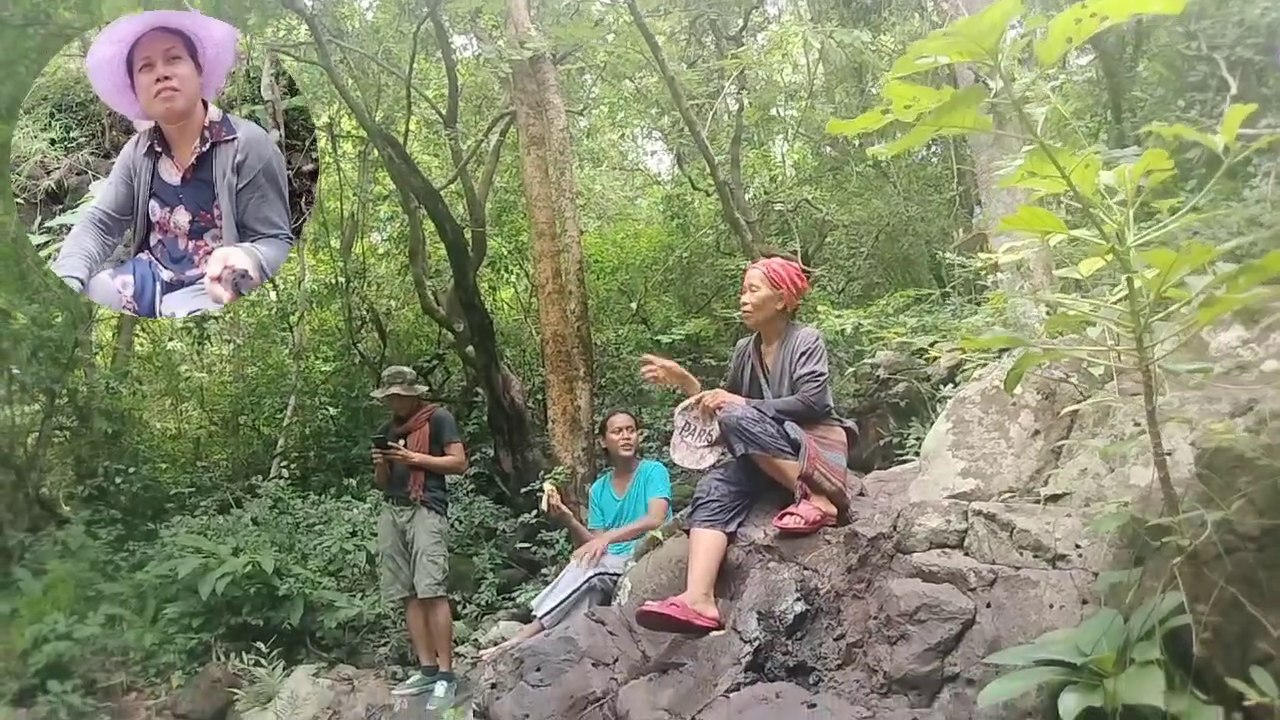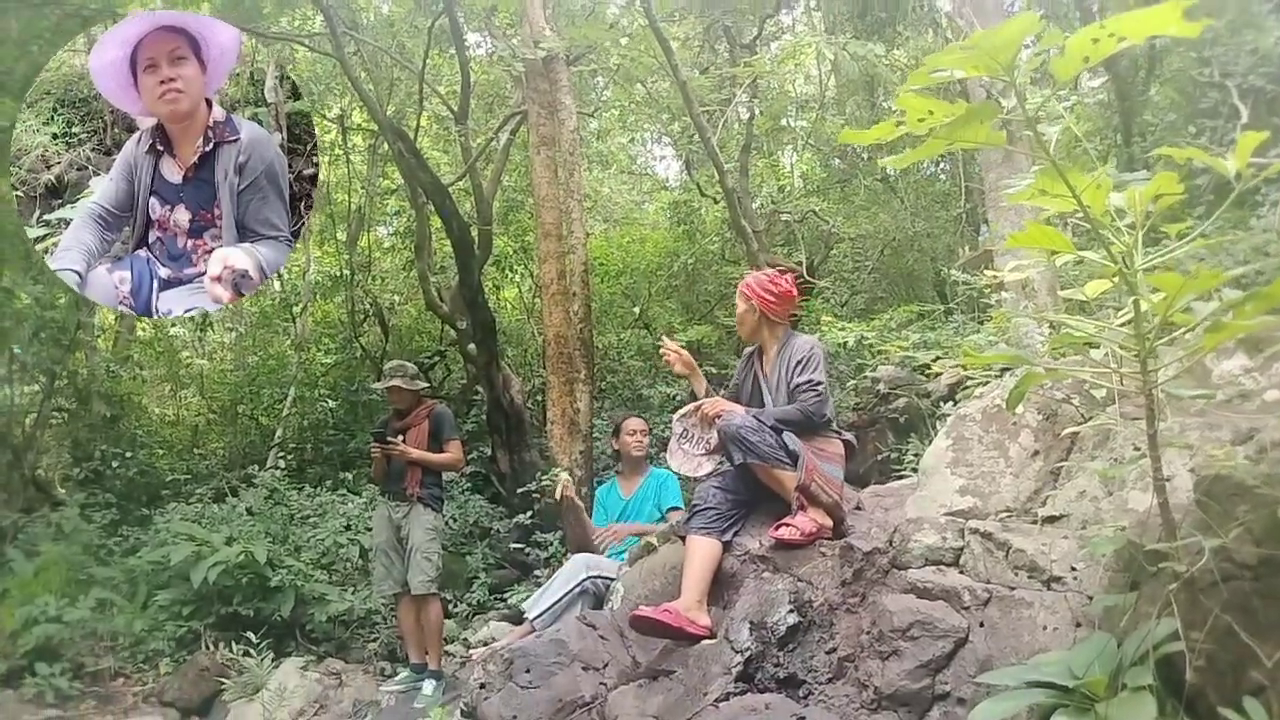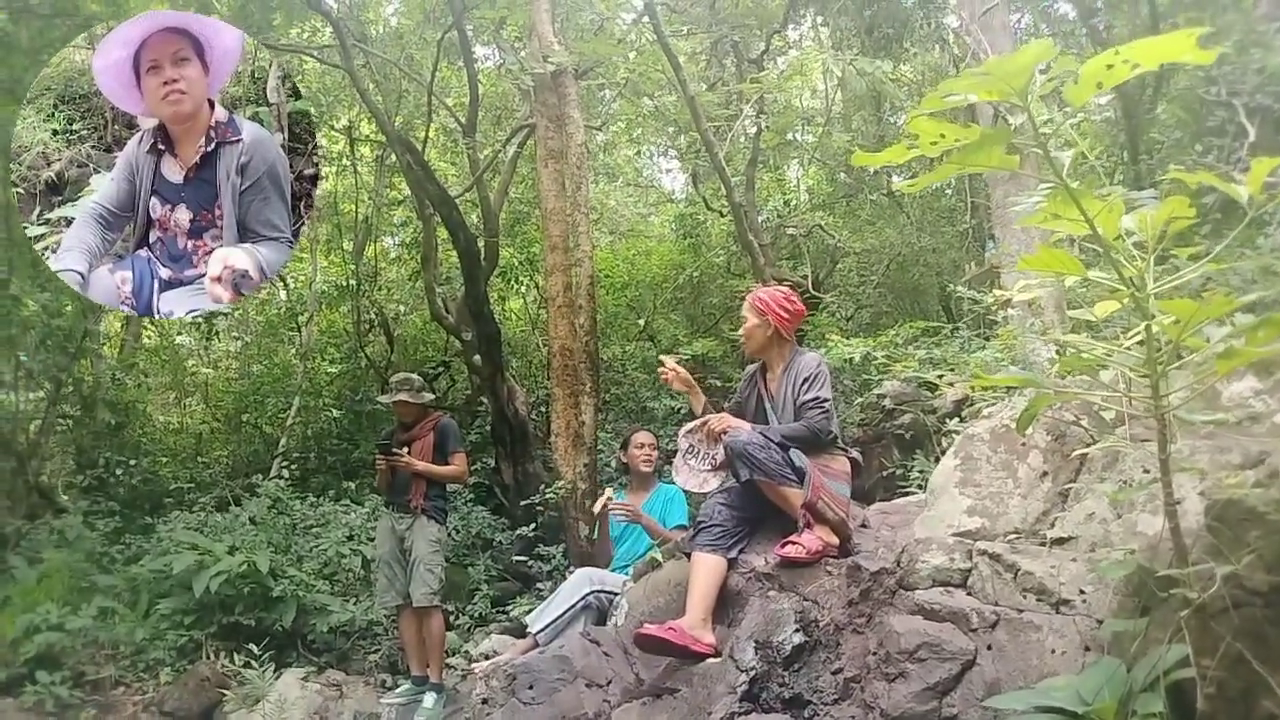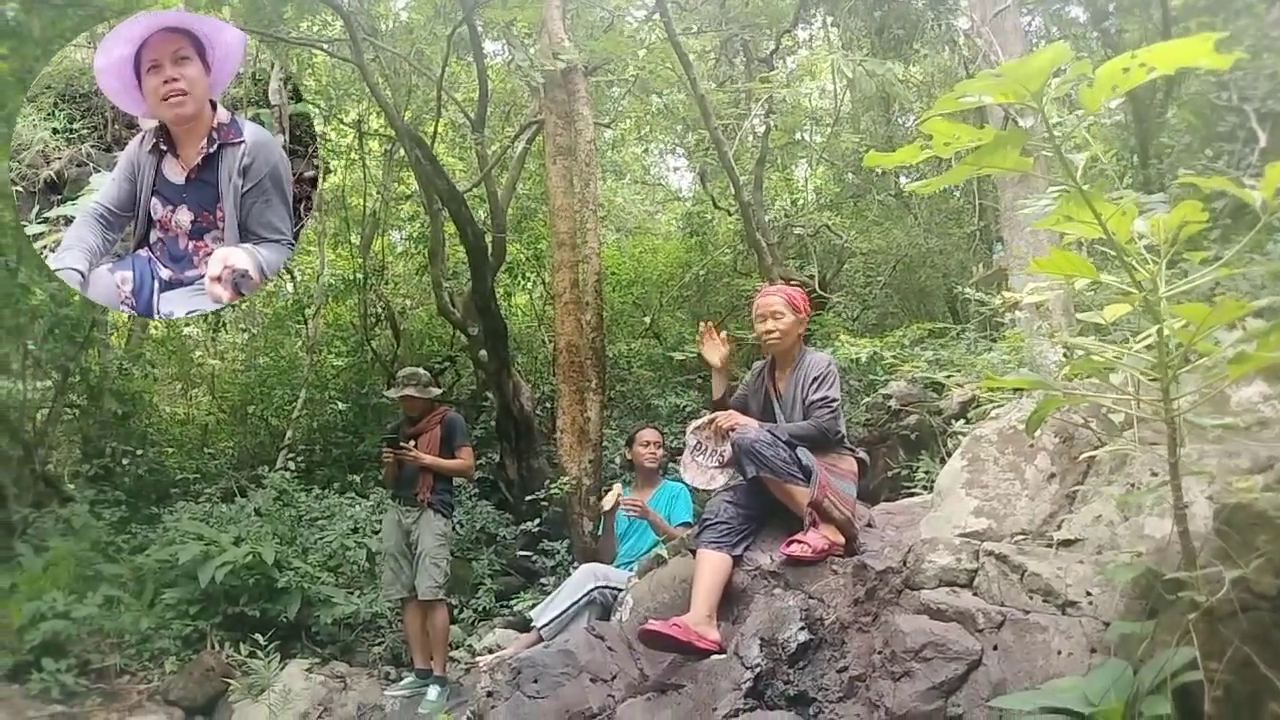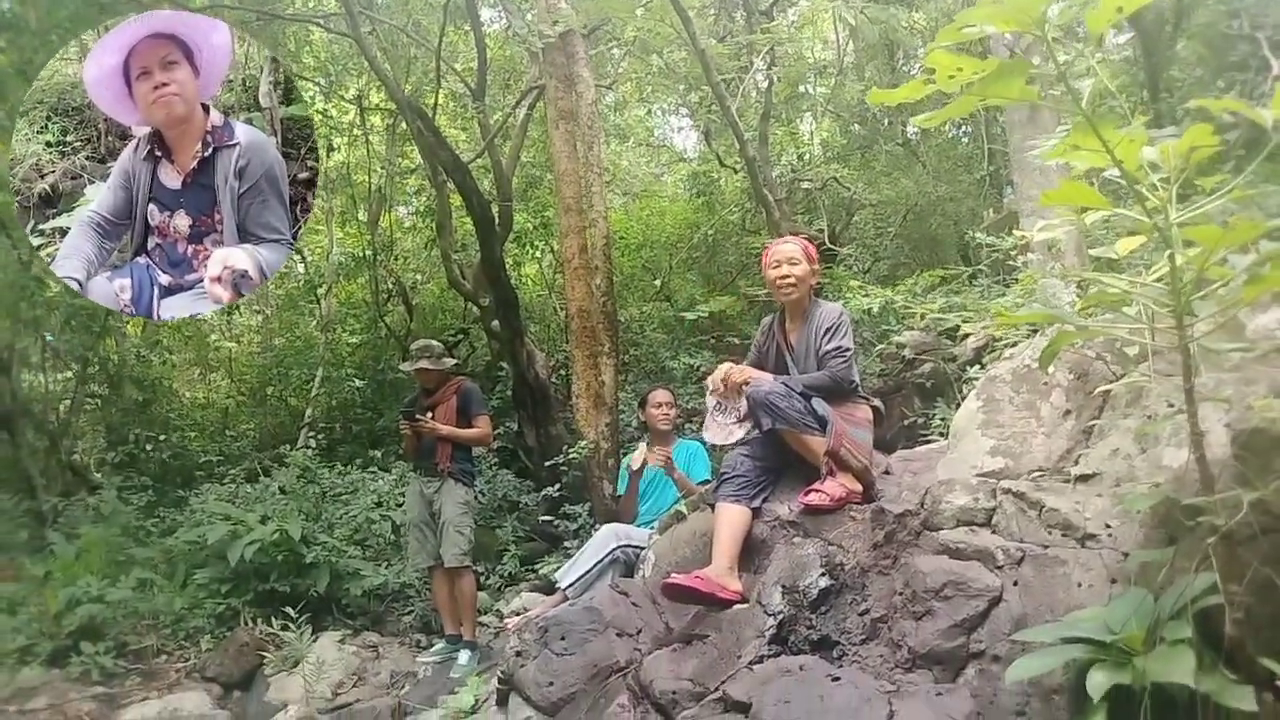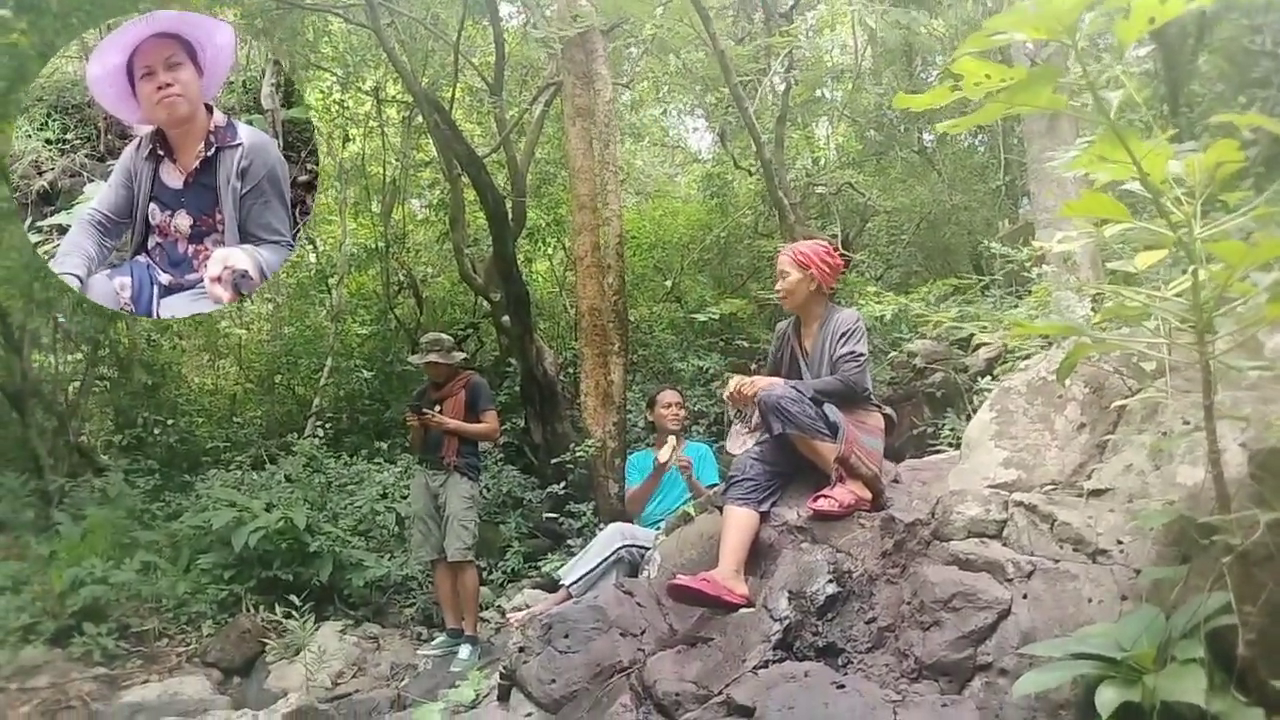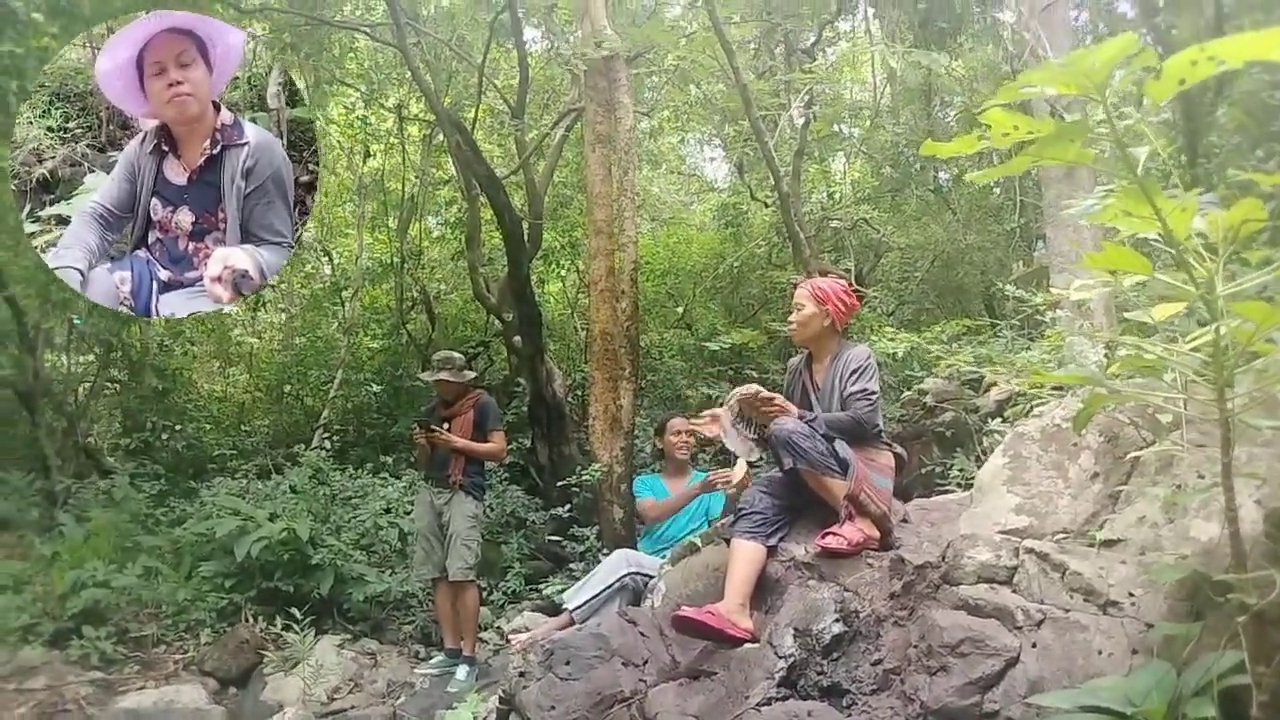
dt=0.7s
person 1, frame 1
left shoulder: (806, 340)
right shoulder: (745, 350)
left elbow: (812, 402)
right elbow: (725, 405)
left wrist: (742, 404)
right wrist: (685, 382)
left hip: (814, 446)
right hip: (766, 457)
left knee: (739, 418)
right knee: (714, 487)
left ankle: (817, 499)
right ankle: (699, 600)
person 1, frame 2
left shoulder: (805, 348)
right shoulder: (749, 359)
left elbow: (811, 412)
right elbow: (722, 410)
left wrist: (742, 412)
right wrist: (693, 374)
left hip: (813, 457)
right hip: (765, 466)
left knee: (737, 426)
right knee: (711, 495)
left ankle: (813, 511)
right ankle: (691, 607)
person 1, frame 3
left shoulder: (809, 365)
right shoulder: (752, 376)
left elbow: (818, 428)
right elbow: (724, 426)
left wrist: (749, 429)
right wrist: (693, 392)
left hip: (819, 474)
right hip: (769, 483)
left knee: (743, 443)
right knee: (717, 511)
left ankle: (819, 528)
right ankle: (696, 626)
person 1, frame 4
left shoulder: (819, 365)
right shoulder: (759, 373)
left elbow: (825, 428)
right elbow: (726, 418)
left wrist: (757, 427)
right wrist: (718, 371)
left hip: (824, 472)
right hip: (774, 480)
left knee: (749, 439)
right knee: (721, 510)
left ankle: (825, 527)
right ankle: (701, 622)
person 1, frame 5
left shoulder: (832, 315)
right shoulder: (769, 328)
left elbow: (840, 378)
right elbow: (750, 376)
left wrist: (769, 380)
right wrist: (731, 374)
left hip: (840, 422)
right hip: (792, 432)
left knee: (766, 393)
right knee: (739, 463)
left ankle: (843, 476)
right ankle: (723, 573)
person 1, frame 6
left shoulder: (846, 322)
right shoulder: (785, 332)
left elbow: (851, 383)
right elbow: (770, 384)
left wrist: (777, 386)
right wrist: (746, 386)
left hip: (852, 430)
right hip: (802, 437)
left knee: (777, 398)
right knee: (748, 467)
left ankle: (852, 482)
right ankle: (729, 576)
person 1, frame 7
left shoulder: (858, 358)
right shoulder: (797, 367)
left elbow: (862, 421)
right elbow: (777, 423)
left wrist: (798, 416)
left hip: (861, 466)
right hip: (812, 474)
left knee: (789, 432)
right knee: (758, 498)
left ankle: (861, 520)
right ankle: (735, 609)
person 2, frame 1
left shoulder: (438, 418)
right shoulder: (386, 430)
left elbow: (459, 462)
left wrist: (413, 457)
right wrist: (381, 465)
left hip: (425, 510)
right hip: (392, 512)
left knee: (431, 591)
right knee: (407, 593)
left ankle: (446, 675)
right ankle: (427, 670)
person 2, frame 2
left shoulder: (438, 415)
right shoulder: (385, 424)
left elbow: (457, 460)
left wrist: (411, 453)
right wrist: (378, 460)
left hip: (421, 506)
right hip: (387, 507)
left knee: (424, 588)
right knee: (400, 590)
left ankle: (435, 673)
right ankle: (416, 667)
person 2, frame 3
left shoulder: (443, 427)
right shoulder: (390, 436)
left elbow: (461, 473)
left wrist: (416, 465)
right wrist: (383, 471)
left hip: (425, 518)
right hip: (391, 518)
left knee: (427, 600)
right knee: (402, 601)
left ankle: (436, 686)
right ankle: (417, 679)
person 2, frame 4
left shoulder: (450, 421)
right shoulder: (397, 429)
left elbow: (468, 467)
left wrist: (424, 459)
right wrist: (390, 465)
left hip: (431, 511)
right hip: (397, 511)
left knee: (431, 593)
right knee: (406, 594)
left ankle: (440, 679)
right ankle: (421, 672)
person 2, frame 5
left shoulder: (466, 391)
right shoulder: (413, 402)
left elbow: (485, 435)
left wrist: (441, 430)
right wrist: (409, 437)
left hip: (453, 481)
right hip: (420, 483)
left knee: (457, 561)
right knee: (433, 563)
left ankle: (469, 644)
right ankle: (451, 638)
person 2, frame 6
left shoulder: (474, 386)
right shoulder: (421, 395)
left elbow: (492, 430)
left wrist: (449, 424)
right wrist: (416, 429)
left hip: (459, 475)
right hip: (425, 476)
left knee: (461, 555)
right knee: (437, 557)
left ankle: (471, 638)
right ankle: (452, 632)
person 2, frame 7
left shoulder: (483, 405)
right shoulder: (430, 411)
left elbow: (499, 451)
left wrist: (456, 442)
right wrist: (422, 445)
left hip: (463, 494)
right hip: (430, 493)
left knee: (462, 575)
right knee: (438, 575)
left ankle: (468, 659)
right ankle: (451, 651)
person 3, frame 1
left shoulder: (248, 144)
right shoulder: (138, 151)
left elbow: (277, 242)
right elbow: (100, 224)
left wrist: (247, 261)
right wrist: (65, 282)
left hip: (212, 291)
right hip: (149, 279)
person 3, frame 2
left shoulder: (250, 145)
right shoulder: (140, 148)
left elbow: (276, 244)
right elbow: (98, 219)
left wrist: (247, 261)
right wrist: (62, 276)
left hip: (210, 288)
right hip: (145, 276)
person 3, frame 3
left shoulder: (252, 146)
right shoulder: (141, 148)
left elbow: (277, 245)
right elbow: (99, 218)
left wrist: (248, 261)
right wrist: (64, 276)
left hip: (211, 289)
right hip: (147, 276)
person 3, frame 4
left shoulder: (255, 148)
right shoulder: (143, 149)
left elbow: (278, 248)
right elbow: (100, 219)
left wrist: (248, 261)
right wrist: (64, 275)
left hip: (213, 290)
right hip: (147, 276)
person 3, frame 5
left shoulder: (249, 149)
right shoulder: (138, 156)
left elbow: (277, 248)
right elbow: (97, 226)
left wrist: (247, 263)
right wrist: (63, 282)
left hip: (211, 294)
right hip: (147, 282)
person 3, frame 6
left shoulder: (252, 151)
right shoulder: (139, 154)
left elbow: (278, 249)
right elbow: (97, 225)
left wrist: (248, 263)
right wrist: (63, 279)
left hip: (212, 293)
right hip: (146, 281)
person 3, frame 7
left shoulder: (258, 151)
right shoulder: (143, 149)
left elbow: (278, 250)
right elbow: (99, 218)
left wrist: (249, 263)
right wrist: (63, 274)
left hip: (211, 292)
right hip: (145, 277)
person 4, frame 1
left shoulder: (654, 472)
right shoulder: (598, 489)
left elbow: (655, 520)
right elbow: (600, 547)
left wrist: (606, 537)
right wrist: (569, 521)
right hip: (612, 569)
left knee: (587, 566)
left ankle: (527, 635)
person 4, frame 2
left shoulder: (664, 479)
right shoulder: (604, 492)
right elbow: (600, 548)
left wrist: (631, 528)
right wrist: (579, 513)
right hip: (608, 573)
left knee: (582, 563)
right knee: (583, 587)
left ankle: (518, 636)
person 4, frame 3
left shoulder: (671, 495)
right shoulder: (614, 501)
right elbow: (603, 562)
left wrist: (643, 520)
right wrist: (603, 522)
right hip: (611, 589)
left knee: (586, 577)
right knee: (587, 599)
left ankle: (520, 650)
person 4, frame 4
left shoulder: (676, 492)
right shoulder: (619, 498)
right elbow: (606, 559)
left wrist: (651, 516)
right wrist: (609, 519)
right hip: (614, 584)
left knee: (591, 573)
right knee: (590, 598)
left ankle: (526, 643)
person 4, frame 5
left shoulder: (693, 450)
right shoulder: (632, 461)
right elbow: (626, 518)
left wrist: (675, 474)
right wrist: (634, 479)
right hip: (635, 544)
left knee: (612, 533)
right knee: (614, 557)
left ankle: (552, 603)
person 4, frame 6
left shoulder: (700, 452)
right shoulder: (637, 460)
right elbow: (632, 509)
left wrist: (690, 477)
right wrist: (656, 474)
right hip: (640, 544)
left knee: (618, 532)
right knee: (618, 556)
left ankle: (555, 602)
person 4, frame 7
left shoulder: (708, 481)
right shoulder: (645, 483)
right elbow: (652, 514)
right wrist: (697, 489)
right hip: (645, 571)
left knee: (623, 559)
right knee: (624, 581)
left ankle: (557, 625)
